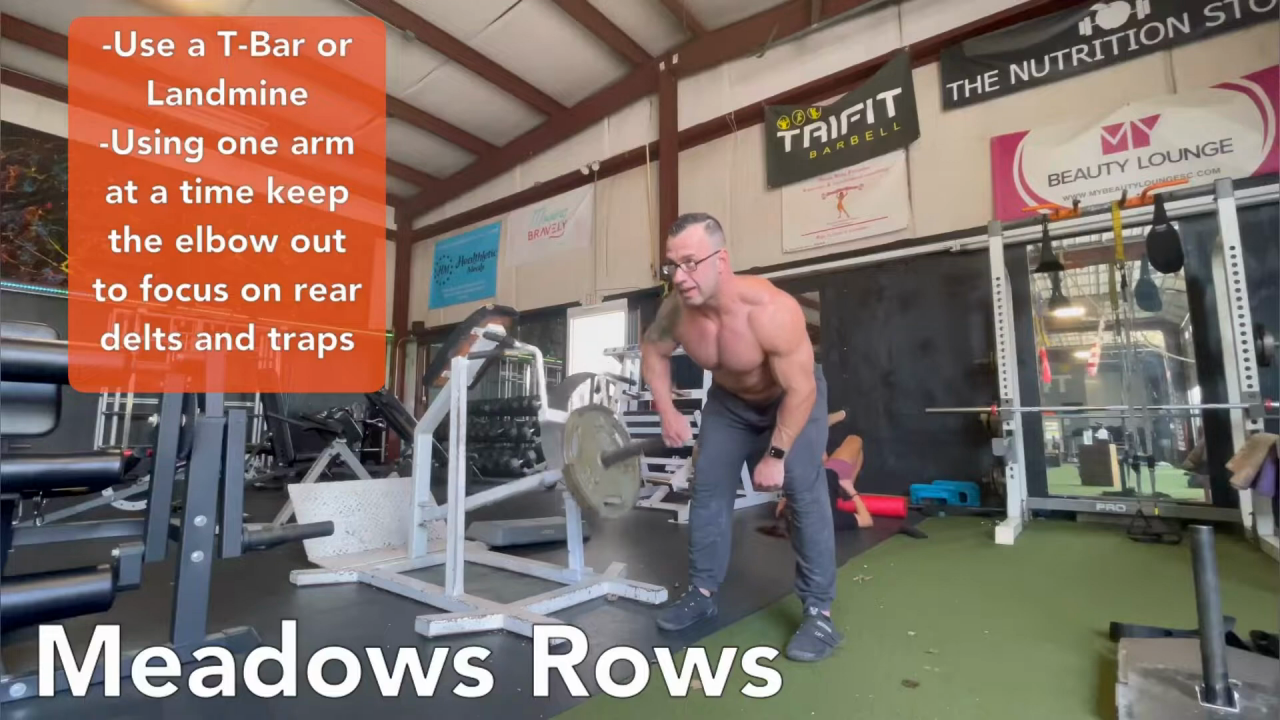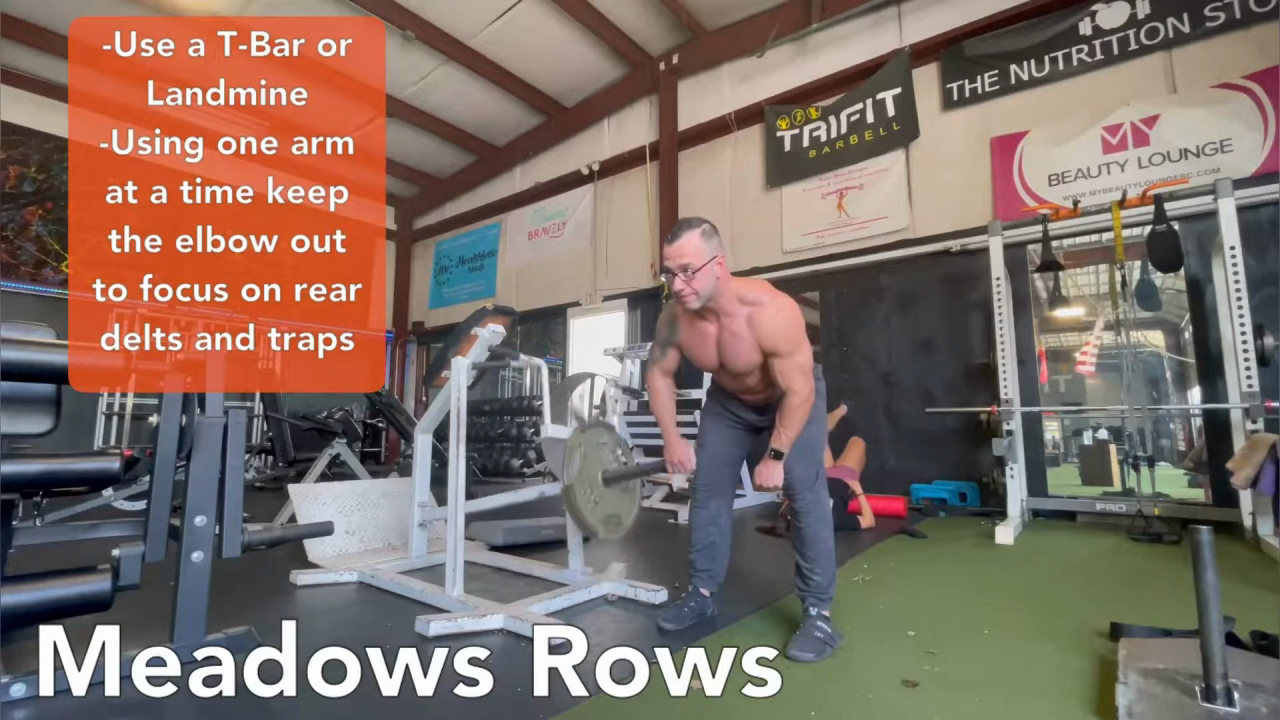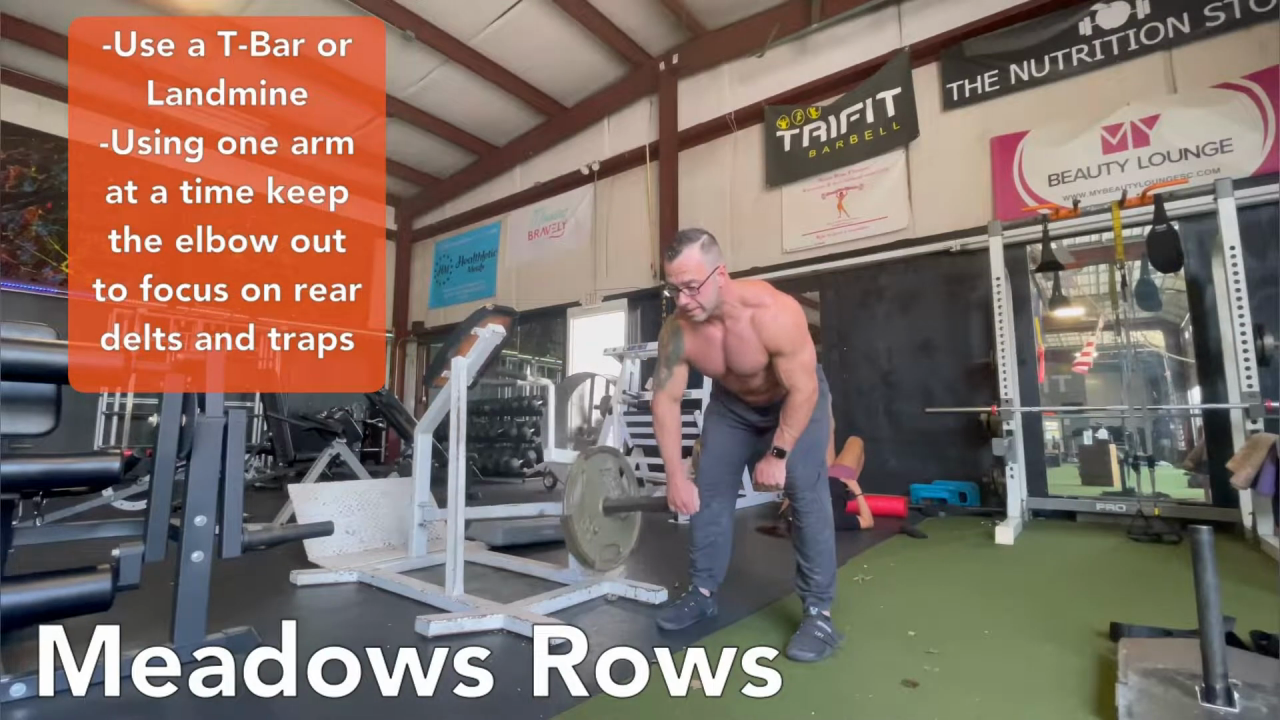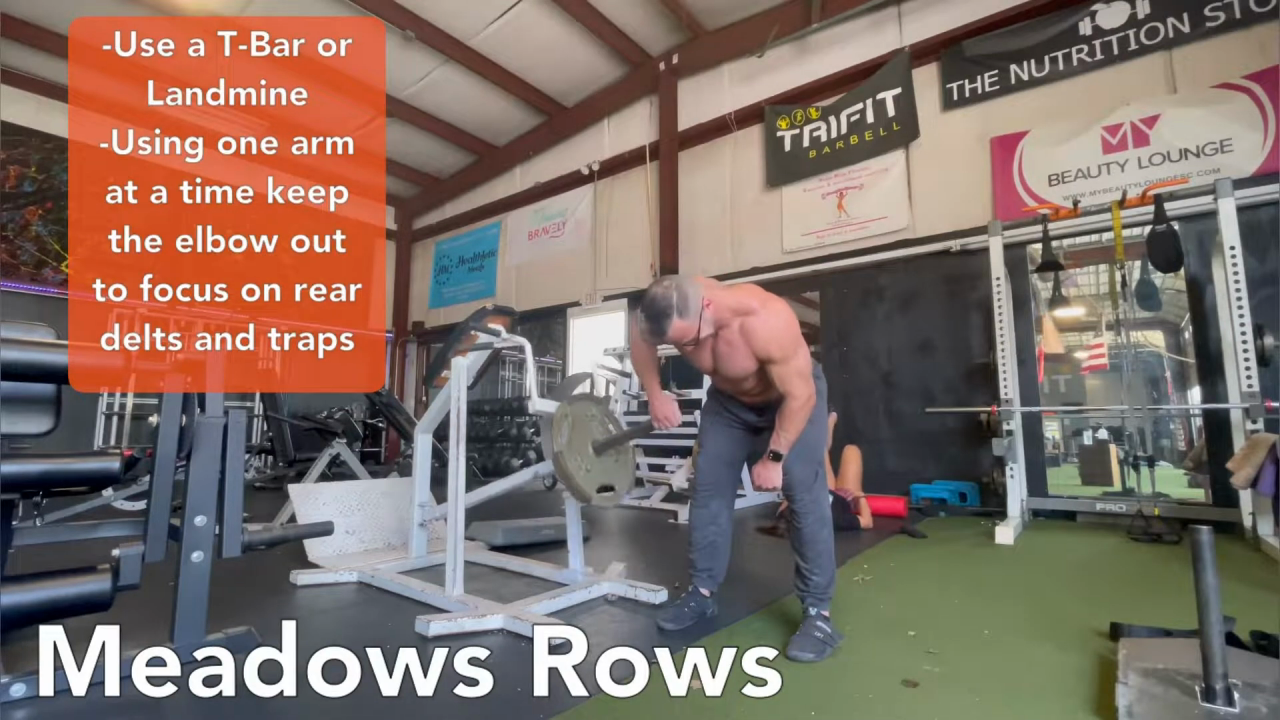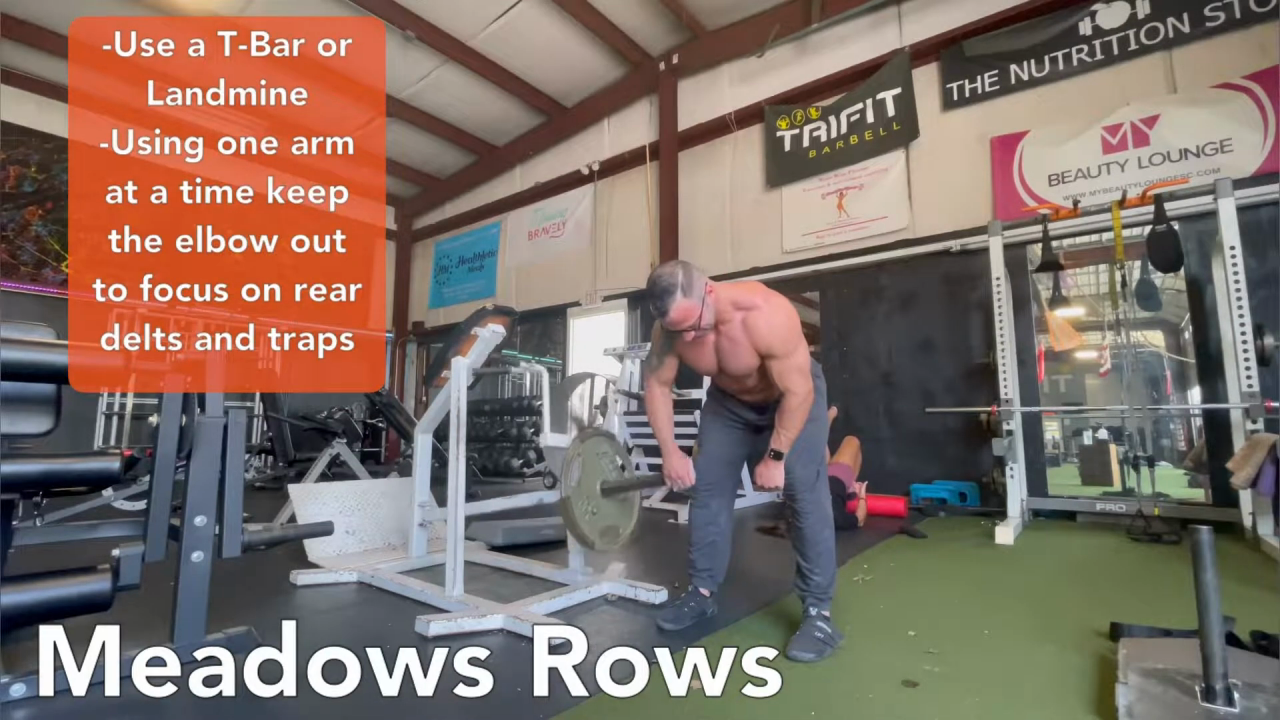
dt=1s
person 1, frame 1
left shoulder: (770, 310)
right shoulder: (677, 310)
left elbow: (801, 391)
right elbow: (653, 347)
left wrist: (777, 455)
right wrist: (666, 410)
left hip: (795, 396)
right hip: (730, 400)
left knee: (805, 494)
right knee: (708, 490)
left ankle: (819, 612)
right ankle: (702, 593)
person 1, frame 2
left shoulder: (770, 311)
right shoulder: (675, 318)
left elbow: (798, 392)
right elbow: (659, 374)
left wrist: (775, 456)
right wrist: (672, 439)
left hip: (792, 397)
right hip: (728, 400)
left knee: (804, 494)
right knee: (707, 489)
left ankle: (818, 613)
right ankle: (702, 594)
person 1, frame 3
left shoulder: (774, 313)
right shoulder: (678, 330)
left elbow: (803, 390)
right elbow: (665, 399)
left wrist: (777, 454)
right wrist: (676, 477)
left hip: (797, 398)
right hip: (731, 402)
left knee: (806, 493)
right knee: (708, 490)
left ankle: (819, 613)
right ankle: (702, 593)
person 1, frame 4
left shoulder: (766, 319)
right shoulder: (676, 315)
left elbow: (800, 395)
right elbow: (638, 334)
left wrist: (774, 457)
right wrist: (654, 394)
left hip: (795, 396)
right hip: (728, 400)
left knee: (804, 493)
right knee: (708, 489)
left ankle: (818, 612)
right ankle: (702, 593)
person 1, frame 5
left shoulder: (766, 314)
right shoulder: (670, 330)
left elbow: (797, 393)
right elbow: (656, 384)
left wrist: (775, 456)
right wrist: (670, 452)
left hip: (794, 396)
right hip: (728, 401)
left knee: (805, 493)
right knee: (707, 489)
left ankle: (818, 612)
right ankle: (702, 592)
